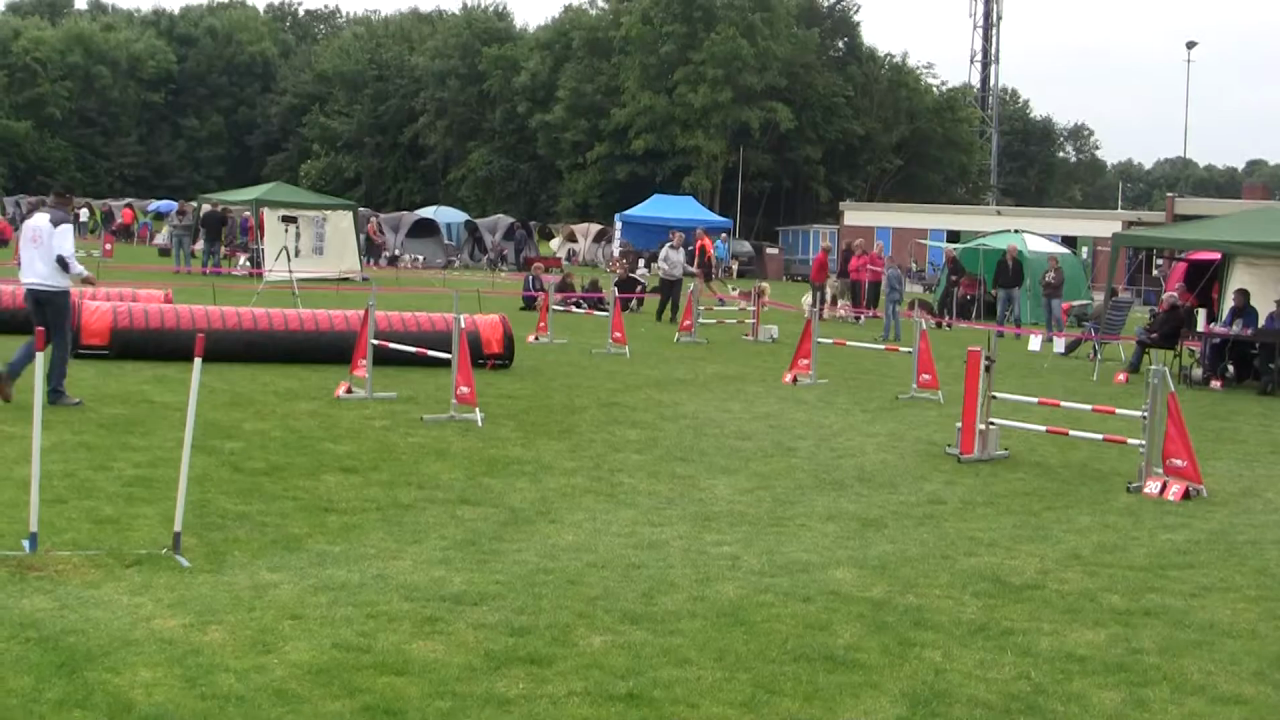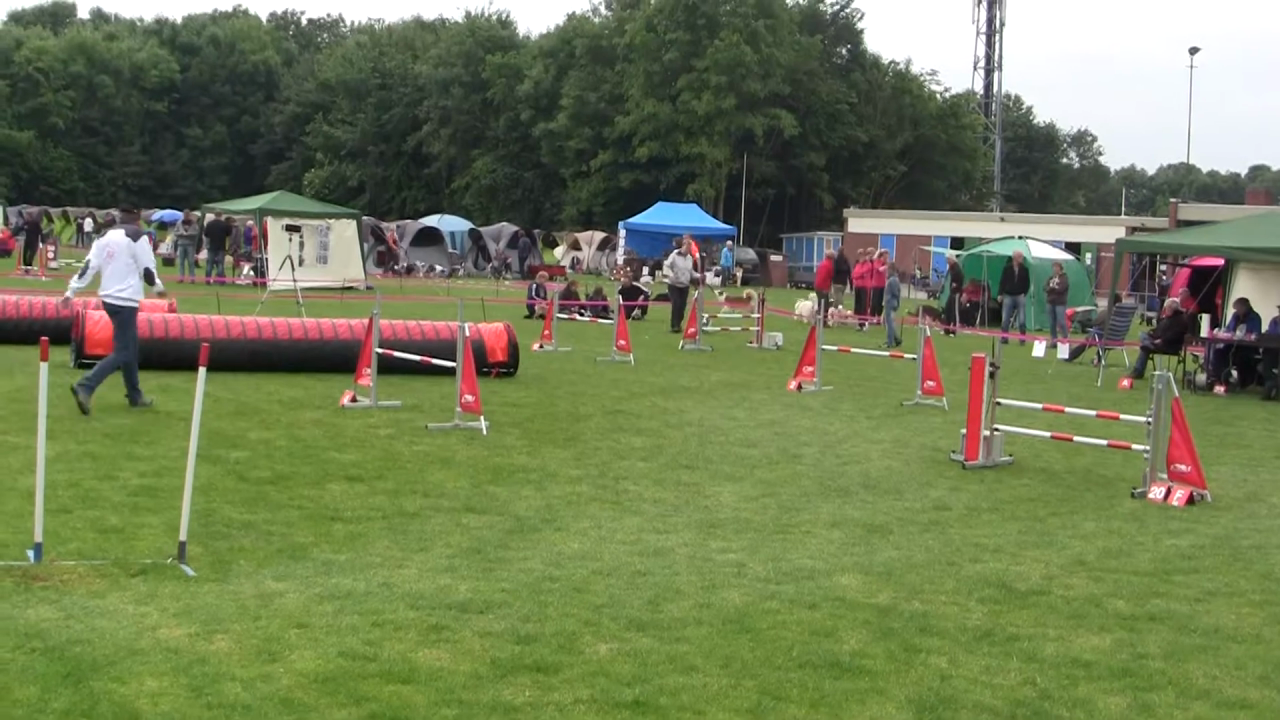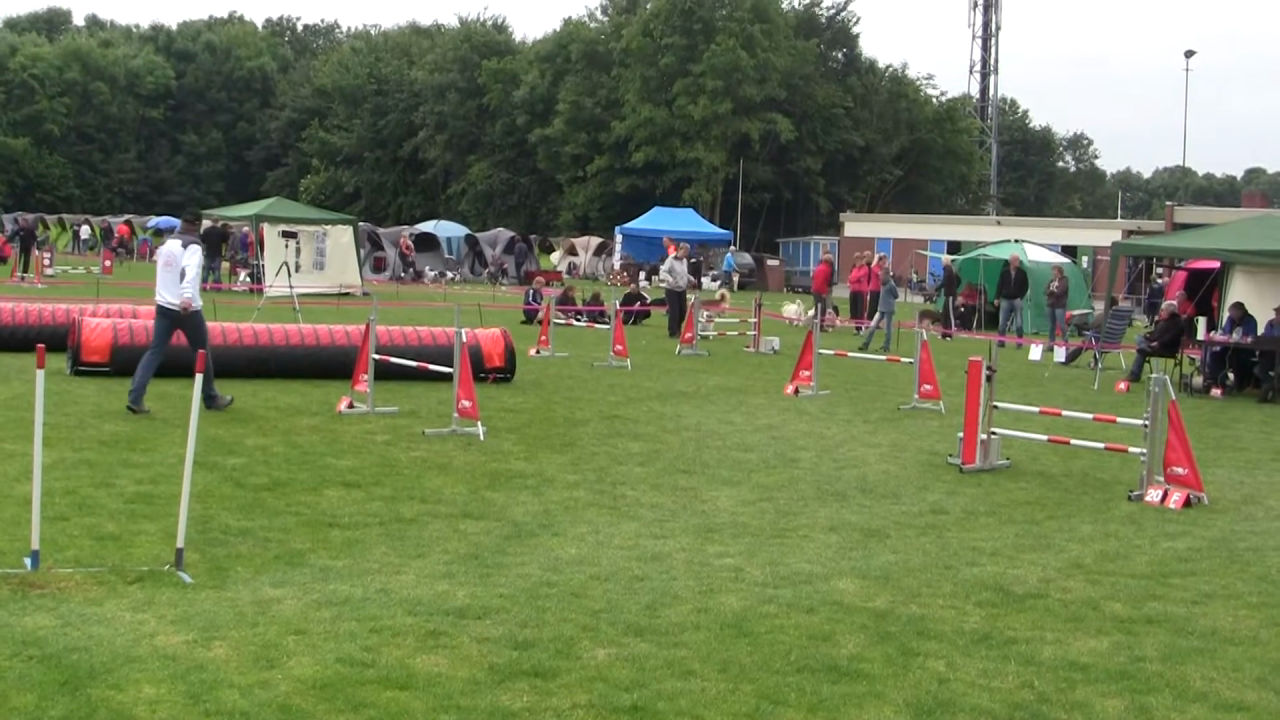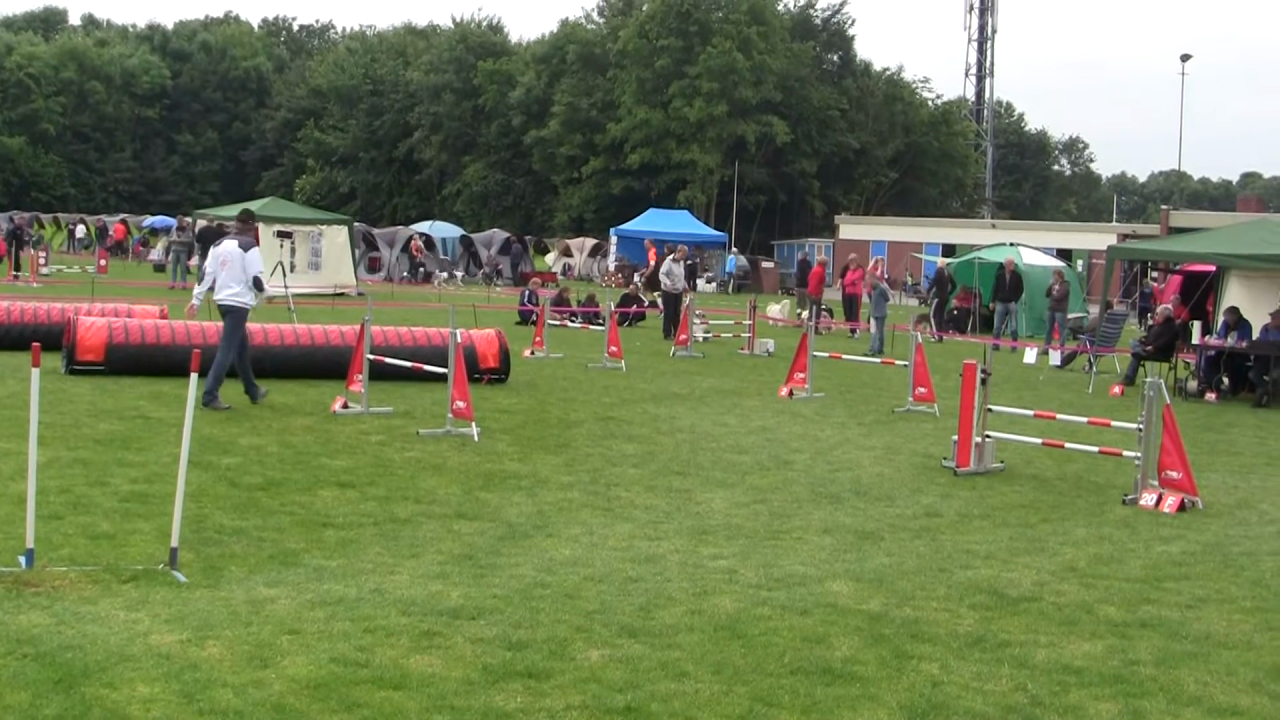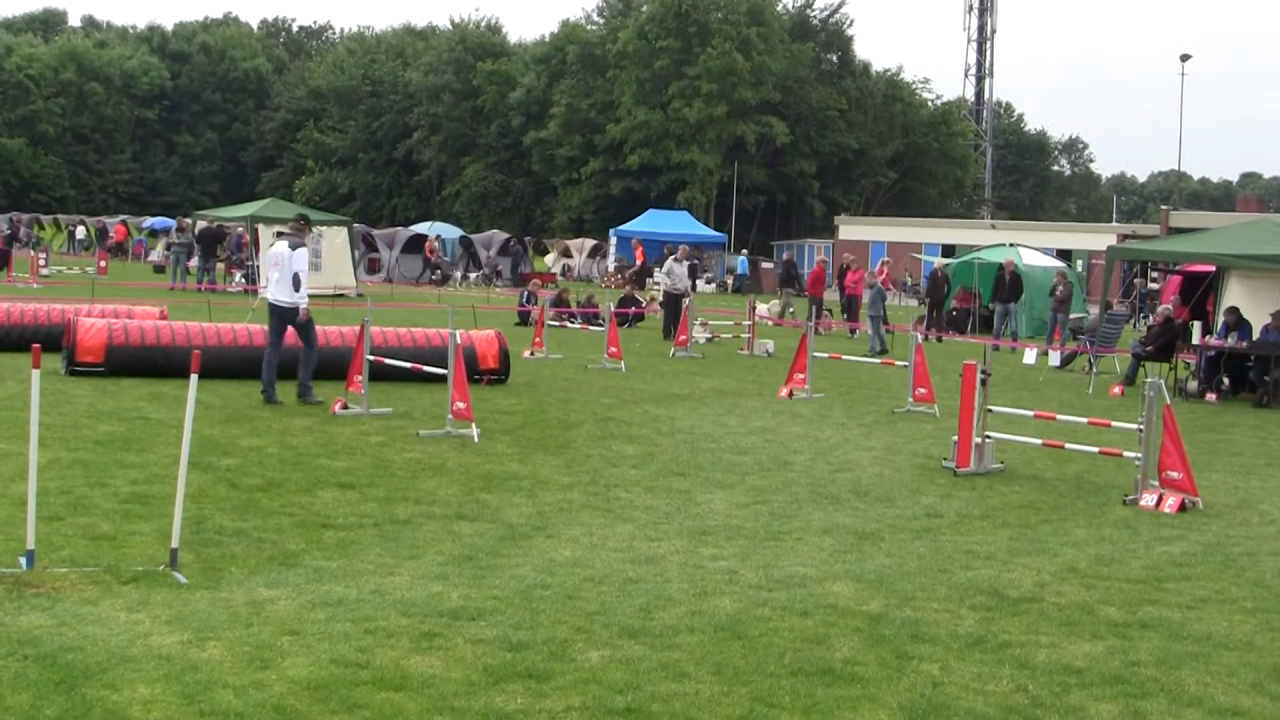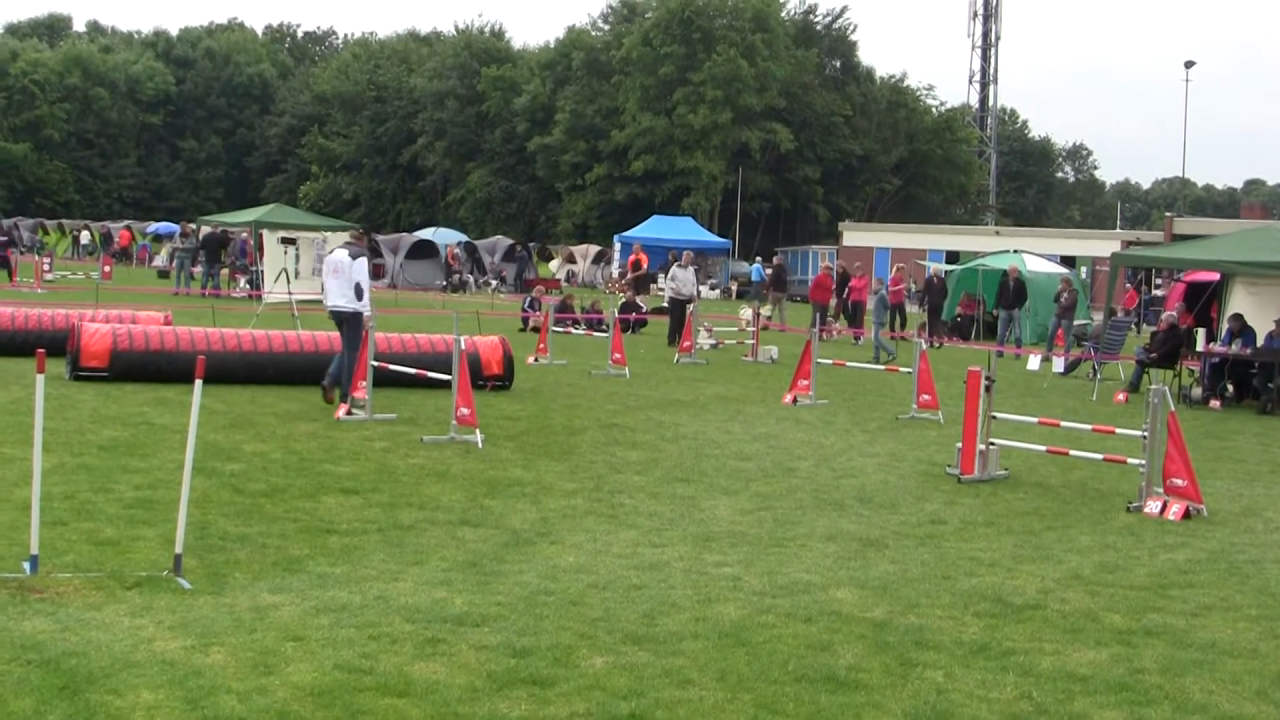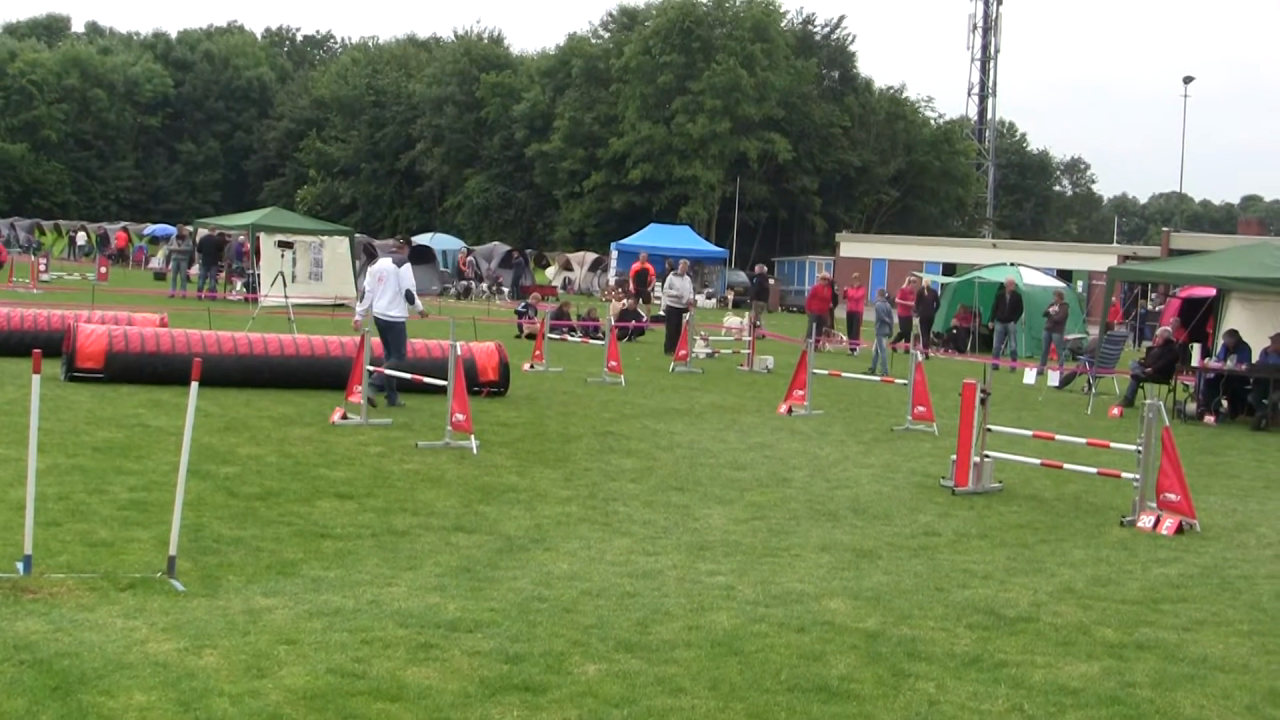
dt=0.4s
person 1, frame 1
left shoulder: (31, 219)
right shoulder: (63, 221)
left elbow: (22, 254)
right elbow: (63, 257)
right wrist: (83, 274)
left hip: (31, 287)
right hip: (54, 288)
right knee: (61, 341)
right ankle: (56, 392)
person 1, frame 2
left shoulder: (104, 237)
right shoulder: (136, 236)
left elbow: (89, 267)
right elbow: (147, 270)
left wrist: (71, 292)
right wrist: (158, 287)
left hip: (108, 299)
right hip: (126, 301)
left knee: (130, 347)
right knee: (121, 353)
left ankle: (135, 395)
right ankle: (85, 387)
person 1, frame 3
left shoulder: (164, 245)
right shoulder: (193, 245)
right elbow: (189, 270)
right wrist: (187, 295)
left hip: (164, 306)
right hip: (187, 307)
left knee: (155, 352)
right knee: (202, 352)
left ankle: (135, 397)
right ankle: (211, 398)
person 1, frame 4
left shoulder: (219, 244)
right shoulder: (250, 246)
left elbow: (208, 273)
right elbow: (255, 278)
left wrist: (196, 299)
right wrist: (266, 292)
left hip: (222, 302)
right hip: (238, 304)
left knee: (242, 346)
right knee: (227, 350)
left ankle: (253, 391)
right ankle: (210, 396)
person 1, frame 5
left shoulder: (274, 245)
right shoulder: (299, 246)
right elbow: (298, 276)
right wrist: (304, 304)
left hip: (274, 302)
right hip: (293, 304)
left knee: (273, 346)
right knee: (310, 344)
left ankle: (268, 392)
right ankle: (304, 392)
person 1, frame 6
left shoulder: (332, 253)
right shoulder: (359, 255)
left elbow: (325, 282)
right elbow: (360, 285)
left wrist: (328, 304)
right wrist: (366, 313)
left hip: (334, 308)
right hip: (352, 310)
left knee: (347, 349)
right knee: (352, 353)
left ankle: (330, 381)
right ankle: (345, 397)
person 1, frame 7
left shoulder: (376, 263)
right shoulder: (402, 263)
left elbow: (366, 291)
right elbow: (408, 290)
left wrist: (358, 315)
right wrist: (419, 308)
left hip: (378, 315)
right hip: (394, 317)
left knee: (390, 355)
right knee: (398, 357)
left ankle: (392, 397)
right ankle: (370, 387)
